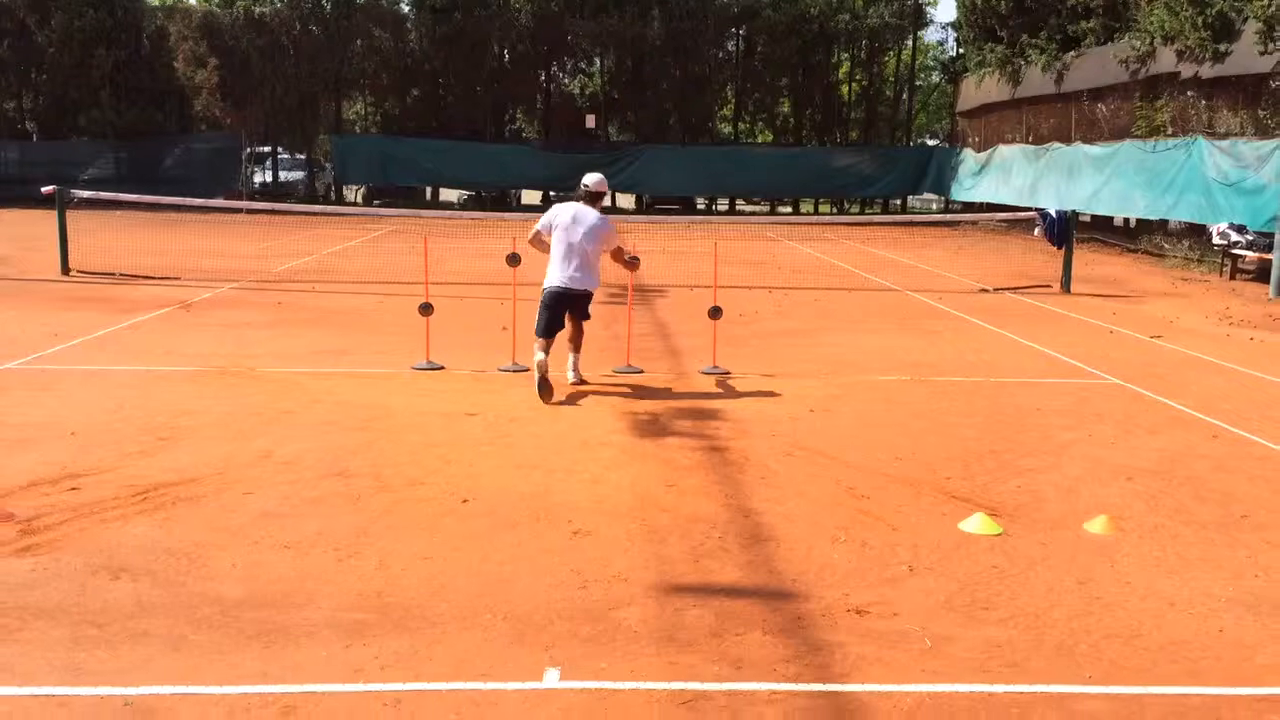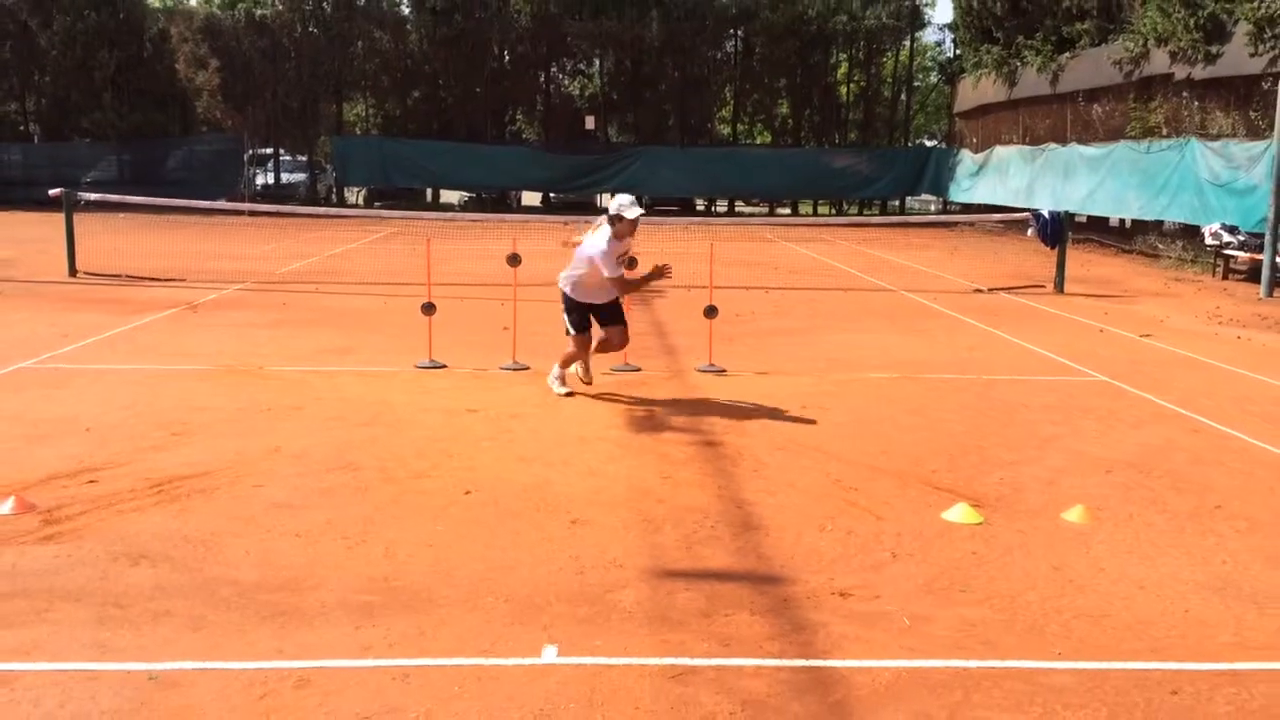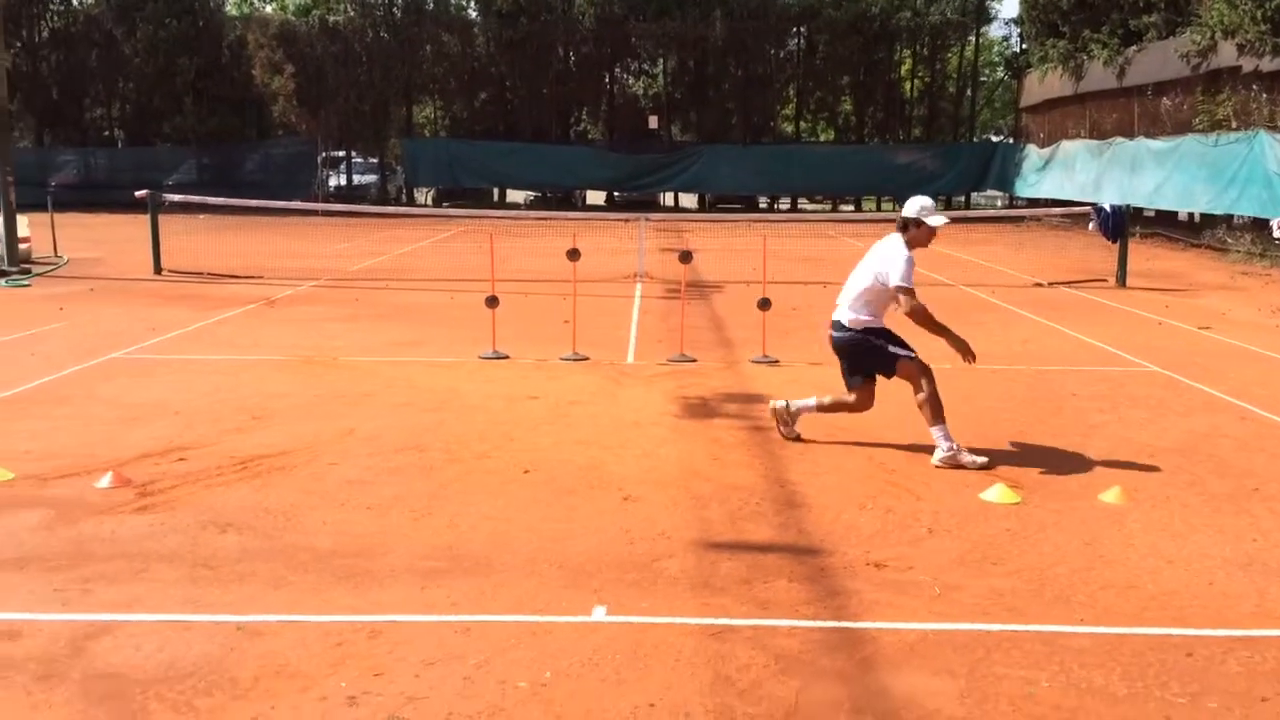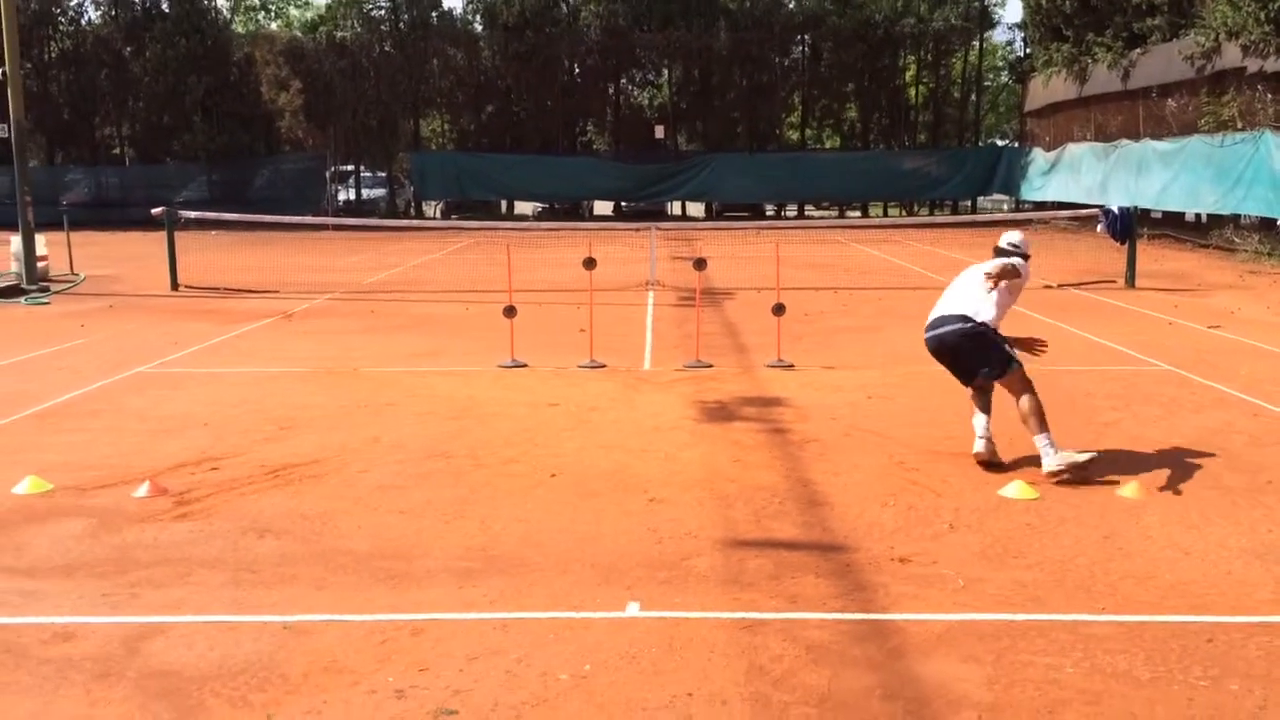
dt=0.7s
person 1, frame 1
left shoulder: (558, 210)
right shoulder: (603, 223)
left elbow: (533, 239)
right elbow: (617, 254)
right wrist: (629, 263)
left hip: (555, 285)
right hip: (584, 287)
left knee: (543, 340)
right knee: (575, 320)
left ankle: (541, 363)
right ankle: (573, 369)
person 1, frame 2
left shoulder: (617, 226)
right shoulder: (602, 248)
left elbow: (601, 221)
right elbow: (625, 289)
left wrist: (583, 241)
right wrist: (651, 277)
left hip: (605, 292)
right hip: (576, 293)
left knee: (619, 341)
right knee: (581, 347)
left ankle: (584, 358)
right ankle: (557, 375)
person 1, frame 3
left shoulder: (894, 245)
right shoulder: (899, 256)
right elbow: (910, 308)
left wrist: (904, 296)
right wrist: (952, 338)
left hip: (848, 329)
right hip: (858, 330)
left knee: (860, 400)
right knee: (922, 374)
left ankle: (789, 408)
right ankle: (946, 449)
person 1, frame 4
left shoulder: (972, 272)
right shoulder: (1017, 267)
right elbow: (1001, 268)
left wrist: (1010, 343)
right wrist: (995, 278)
left hip: (934, 331)
right hip: (965, 328)
left knee: (982, 385)
right knee: (1023, 388)
left ankle: (983, 443)
right ankle: (1052, 456)
